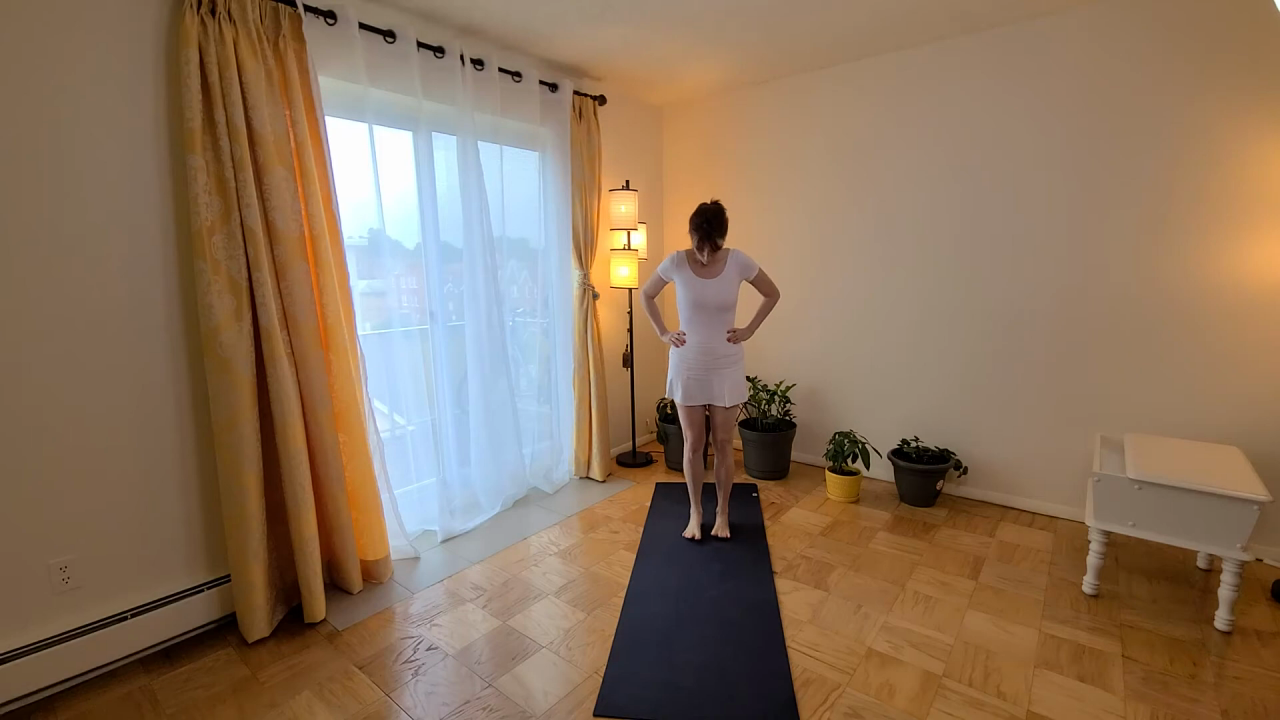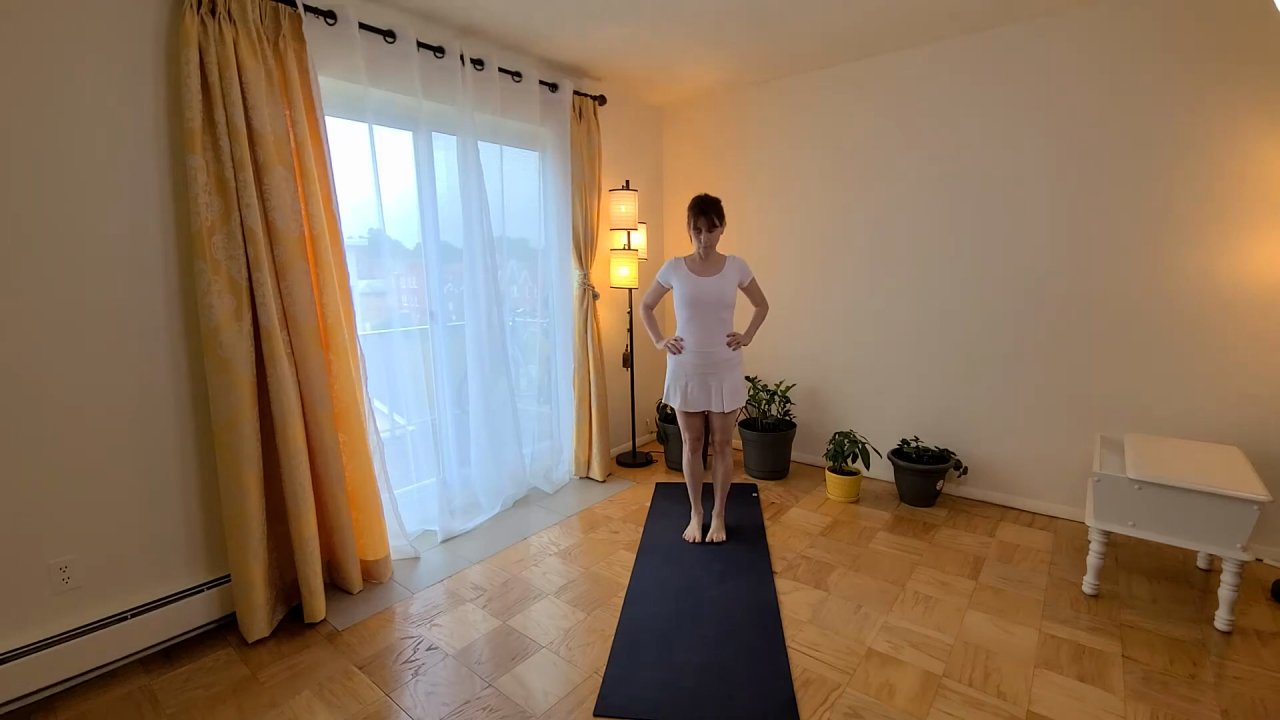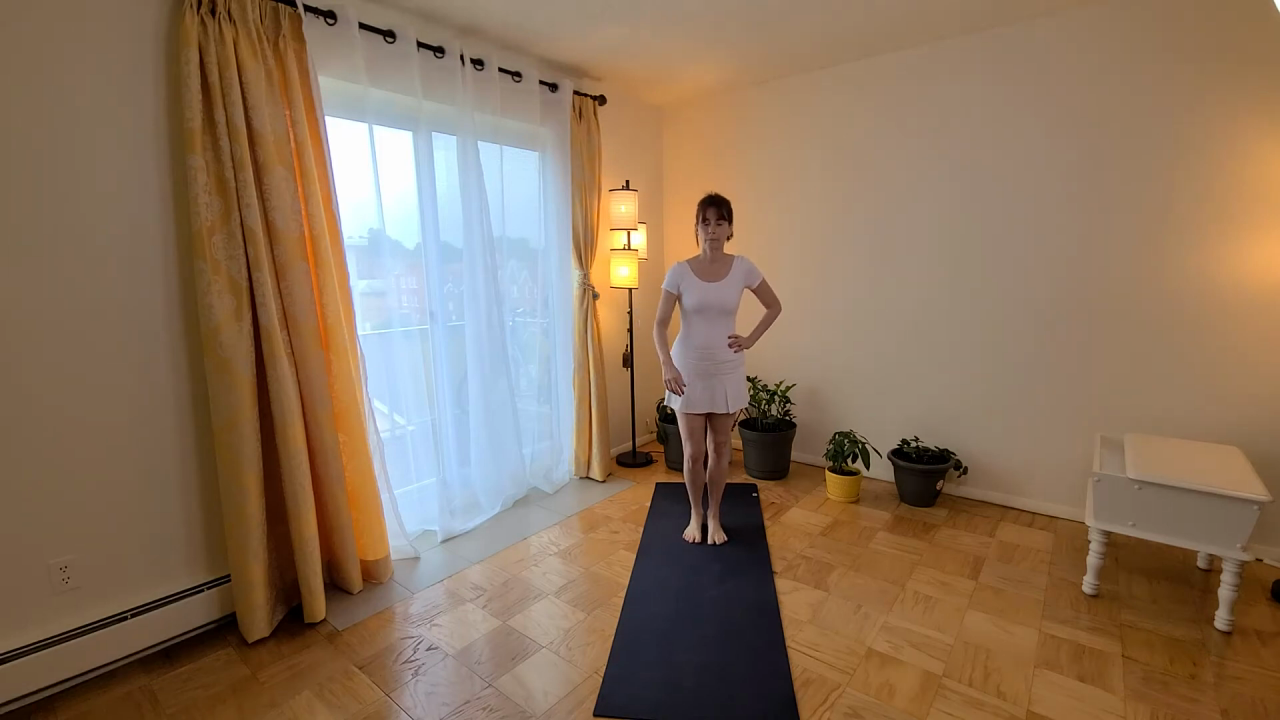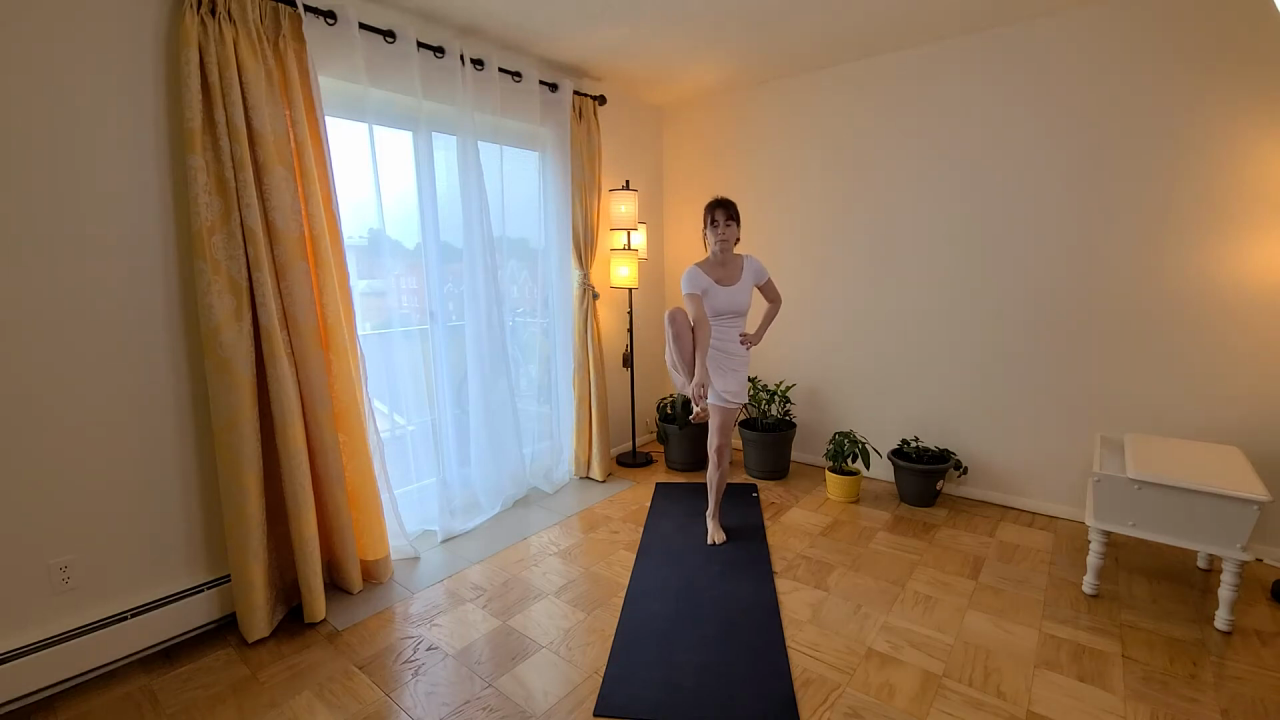
dt=1s
person 1, frame 1
left shoulder: (739, 262)
right shoulder: (676, 263)
left elbow: (772, 294)
right elbow: (647, 295)
left wrist: (749, 330)
right wrist: (663, 333)
left hip: (726, 368)
right hip: (687, 367)
left knee: (722, 443)
right knee: (693, 443)
left ankle: (722, 513)
right ankle: (695, 512)
person 1, frame 2
left shoulder: (736, 266)
right shoulder: (674, 268)
left elbow: (762, 306)
right elbow: (646, 306)
left wrist: (748, 336)
right wrist: (659, 340)
left hip: (725, 370)
right hip: (685, 369)
left knee: (722, 444)
right knee: (692, 444)
left ankle: (719, 516)
right ankle: (696, 514)
person 1, frame 3
left shoulder: (742, 268)
right shoulder: (680, 272)
left elbow: (774, 307)
right elbow: (660, 323)
left wrist: (750, 340)
right wrist: (666, 365)
left hip: (727, 372)
right hip: (688, 372)
left knee: (720, 448)
right knee: (693, 452)
left ankle: (714, 515)
right ankle: (696, 514)
person 1, frame 4
left shoulder: (751, 266)
right shoulder: (693, 275)
left elbow: (775, 300)
right elbow: (701, 322)
left wrist: (758, 336)
right wrist: (700, 370)
left hip: (731, 364)
right hip: (694, 359)
left knee: (720, 447)
right knee: (675, 316)
left ankle: (713, 515)
right ankle: (696, 396)
